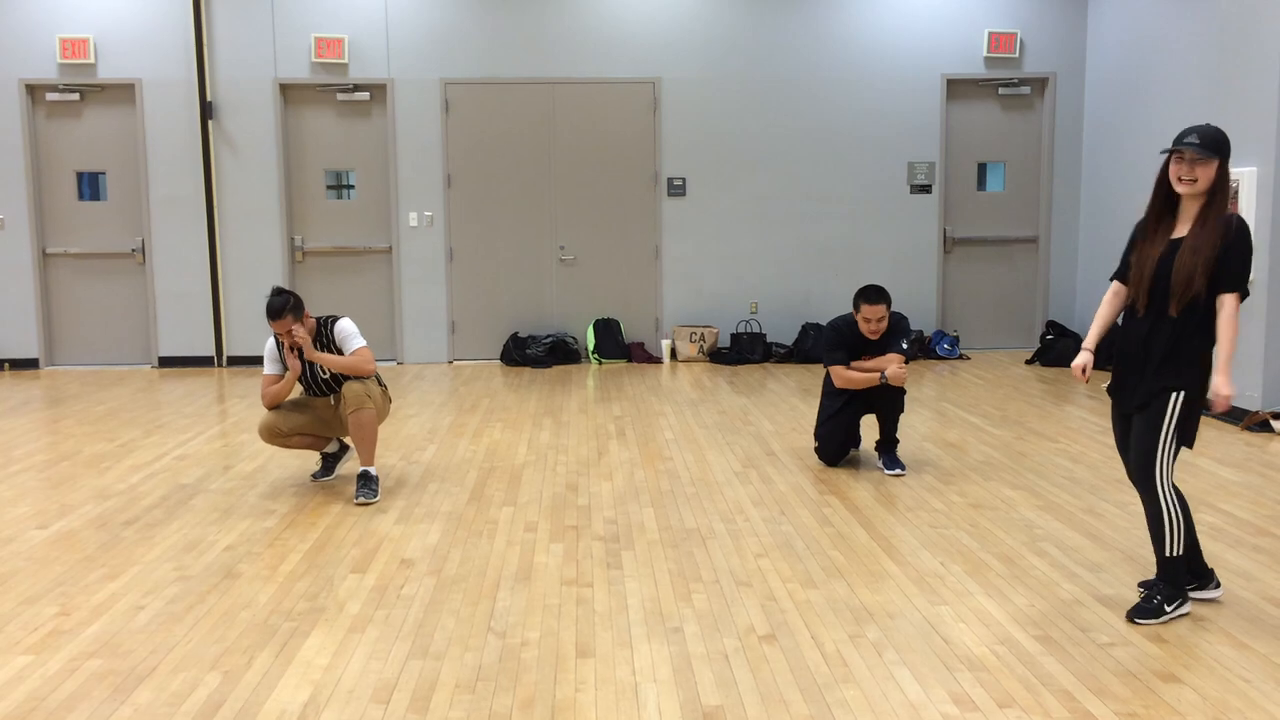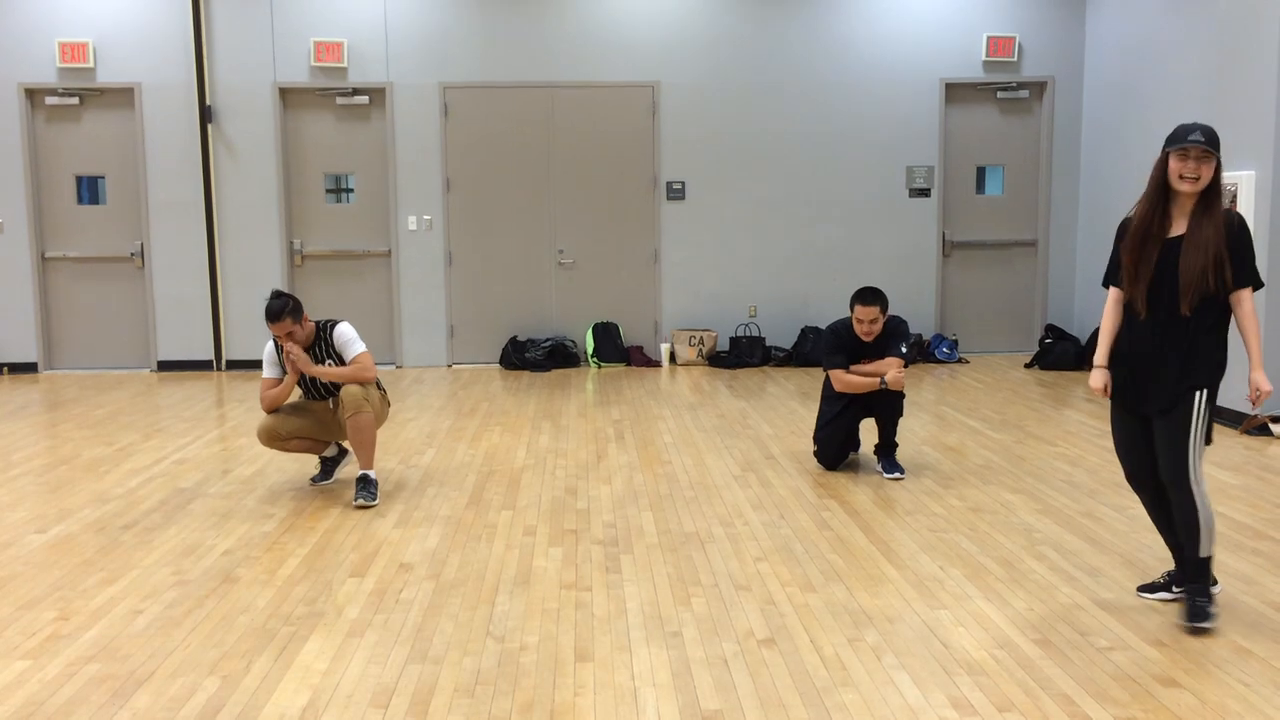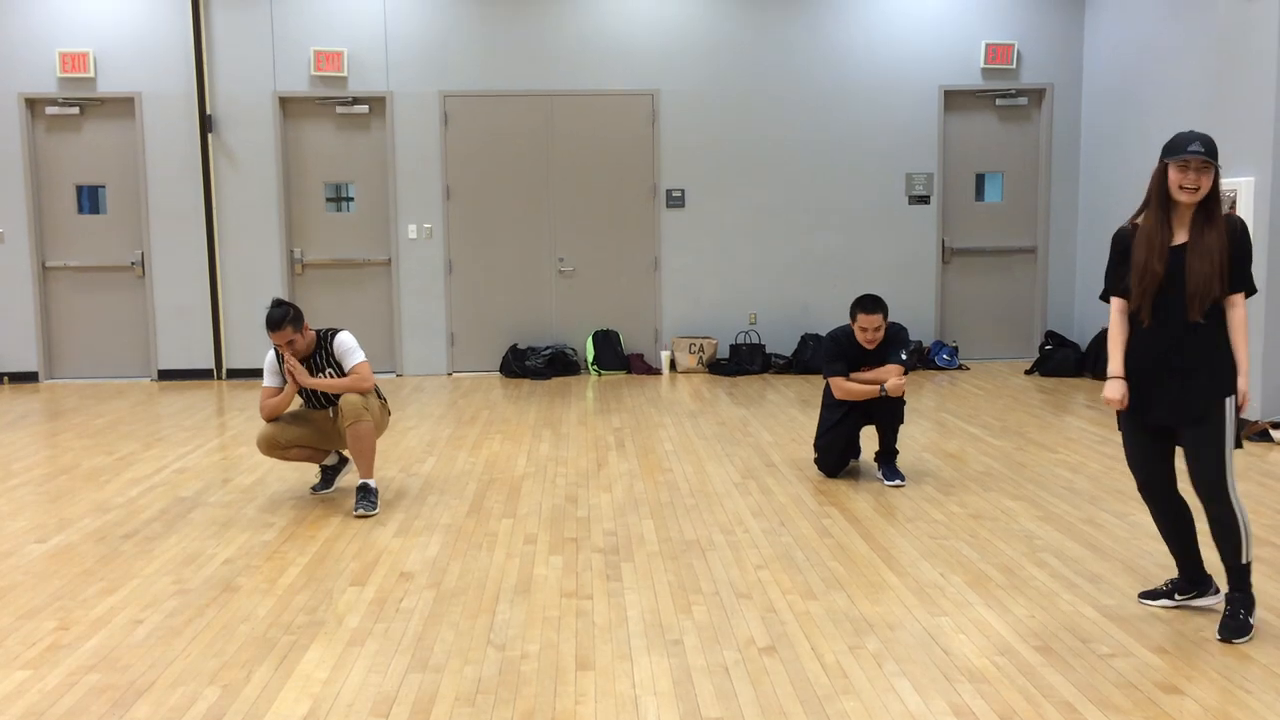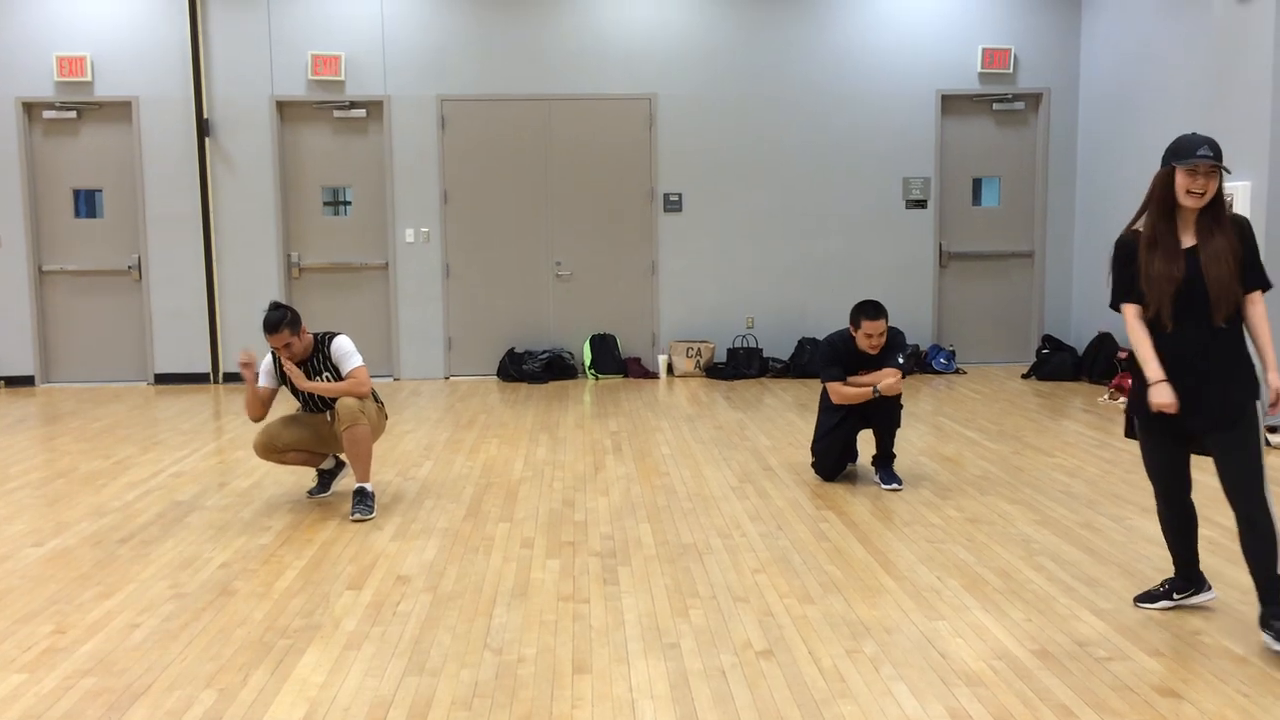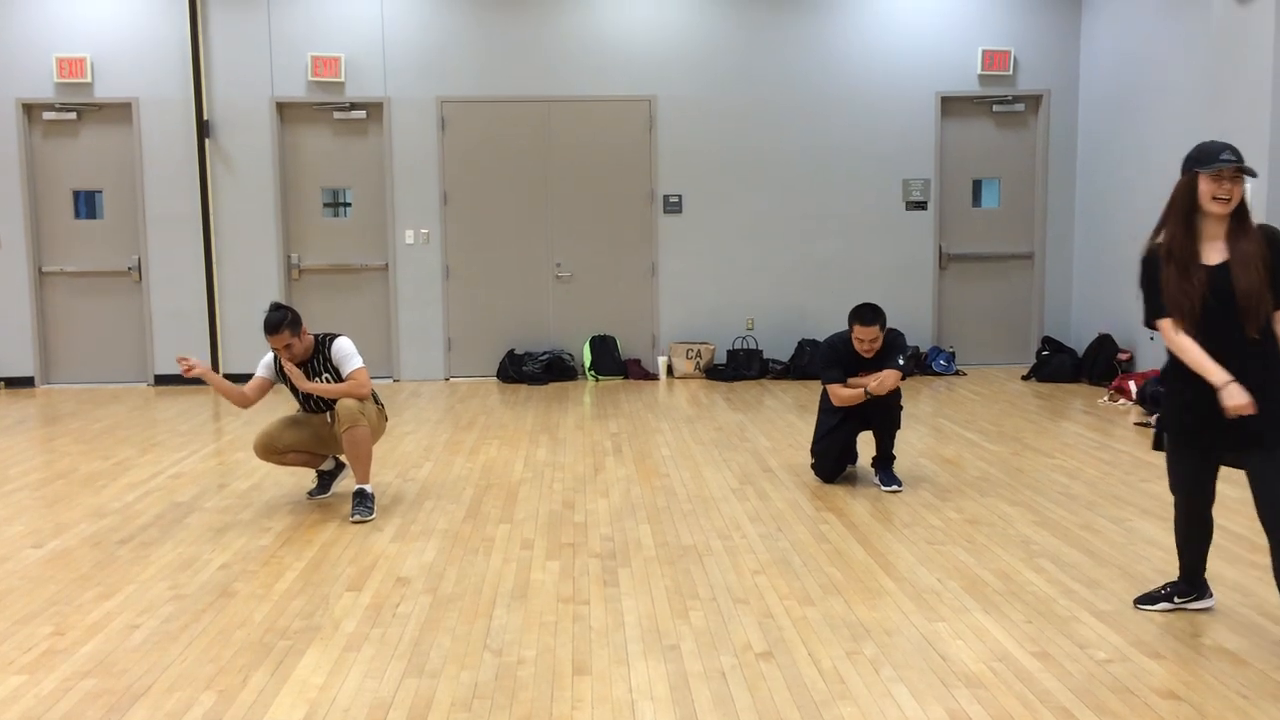
dt=0.2s
person 1, frame 1
left shoulder: (1229, 230)
right shoulder: (1150, 227)
left elbow: (1227, 304)
right elbow: (1120, 289)
left wrist: (1222, 373)
right wrist: (1089, 346)
left hip: (1175, 374)
right hip: (1132, 368)
left knee: (1152, 473)
right knee: (1143, 473)
left ankle: (1173, 588)
right ankle: (1195, 574)
person 1, frame 2
left shoulder: (1226, 227)
right shoulder: (1135, 227)
left elbow: (1241, 299)
right elbow: (1116, 297)
left wrist: (1257, 367)
right wrist: (1101, 362)
left hip: (1190, 375)
right hip: (1135, 373)
left knee: (1180, 477)
right knee: (1141, 474)
left ankle: (1198, 585)
right ankle: (1191, 572)
person 1, frame 3
left shoulder: (1228, 232)
right shoulder: (1131, 237)
left elbow: (1235, 305)
right elbow: (1119, 309)
left wrist: (1243, 372)
right wrist: (1115, 375)
left hip: (1206, 384)
right hip: (1145, 385)
left knee: (1215, 488)
right knee: (1155, 486)
left ankle: (1240, 596)
right ankle: (1193, 581)
person 1, frame 4
left shoulder: (1235, 232)
right shoulder: (1136, 243)
right elbow: (1132, 317)
right wrist: (1156, 380)
left hip: (1229, 389)
right hip: (1162, 390)
right knee: (1170, 492)
right ankle: (1188, 581)
person 1, frame 5
right shoulder: (1162, 257)
right elbow: (1171, 332)
right wrist: (1223, 383)
right hip: (1193, 405)
right knee: (1190, 503)
right ankle: (1191, 587)
person 2, frame 1
left shoulder: (339, 327)
right shoulder: (275, 346)
left elbow: (368, 367)
right elbow: (267, 400)
left wrist: (315, 354)
right wrist: (293, 375)
left hip: (368, 403)
right hip: (322, 409)
left knee: (355, 389)
right knee: (269, 428)
left ankle: (368, 473)
right ankle: (333, 449)
person 2, frame 2
left shoulder: (338, 331)
right shoulder: (274, 349)
left elbow: (369, 372)
right elbow: (266, 404)
left wrist: (313, 369)
right wrist: (292, 378)
left hip: (366, 406)
right hip: (321, 412)
left knee: (352, 392)
right knee: (268, 431)
left ankle: (367, 477)
right ankle: (332, 453)
person 2, frame 3
left shoulder: (339, 340)
right shoulder: (275, 358)
left elbow: (366, 382)
right elbow: (266, 412)
left wrist: (310, 381)
right wrist: (292, 389)
left hip: (367, 414)
right hip: (322, 421)
left knee: (351, 401)
right knee: (267, 440)
left ankle: (367, 486)
right ankle: (333, 462)
person 2, frame 4
left shoulder: (336, 344)
right shoulder: (272, 362)
left elbow: (363, 387)
right elbow: (256, 415)
left wrist: (306, 385)
right wrist: (250, 382)
left hip: (364, 418)
right hip: (319, 425)
left knee: (347, 405)
right knee: (264, 444)
left ankle: (364, 490)
right ankle: (330, 466)
person 2, frame 5
left shoulder: (336, 345)
right shoulder: (273, 361)
left elbow: (363, 389)
right elbow: (245, 399)
left wrist: (307, 385)
right wrist: (206, 375)
left hip: (361, 421)
right hip: (321, 426)
left knee: (348, 406)
right knee: (264, 445)
left ankle: (364, 492)
right ankle: (330, 467)
person 3, frame 1
left shoulder: (899, 323)
right shoulder: (836, 329)
left elbow: (892, 364)
right elbow: (840, 379)
left wrist: (850, 365)
right wrist: (884, 377)
left hip: (881, 393)
right hip: (843, 393)
left knee: (893, 385)
right knee: (829, 455)
left ankle: (887, 450)
right ankle: (851, 436)
person 3, frame 2
left shoulder: (898, 327)
right shoulder: (835, 332)
left elbow: (891, 367)
right elbow: (840, 382)
left wrist: (849, 369)
right wrist: (883, 382)
left hip: (881, 397)
right hip: (843, 396)
left knee: (892, 389)
right knee: (828, 458)
left ankle: (886, 454)
right ankle: (850, 439)
person 3, frame 3
left shoulder: (898, 334)
right shoulder: (835, 340)
left elbow: (891, 375)
right elbow: (840, 390)
left wrist: (849, 376)
right wrist: (883, 389)
left hip: (881, 404)
right hip: (844, 404)
left knee: (892, 396)
right knee: (828, 465)
left ankle: (887, 461)
right ankle: (851, 447)
person 3, frame 4
left shoulder: (895, 338)
right shoulder: (832, 345)
left elbow: (888, 378)
right elbow: (837, 395)
left wrist: (847, 380)
right wrist: (878, 390)
left hip: (878, 407)
right hip: (841, 408)
left knee: (890, 398)
right knee: (826, 469)
left ankle: (884, 464)
right ankle: (848, 451)
person 3, frame 5
left shoulder: (895, 340)
right shoulder: (832, 347)
left elbow: (891, 381)
right elbow: (837, 397)
left wrist: (847, 382)
right wrist: (868, 391)
left hip: (878, 408)
right hip: (842, 408)
left knee: (890, 396)
right knee: (826, 471)
left ankle: (884, 466)
right ankle: (847, 452)
